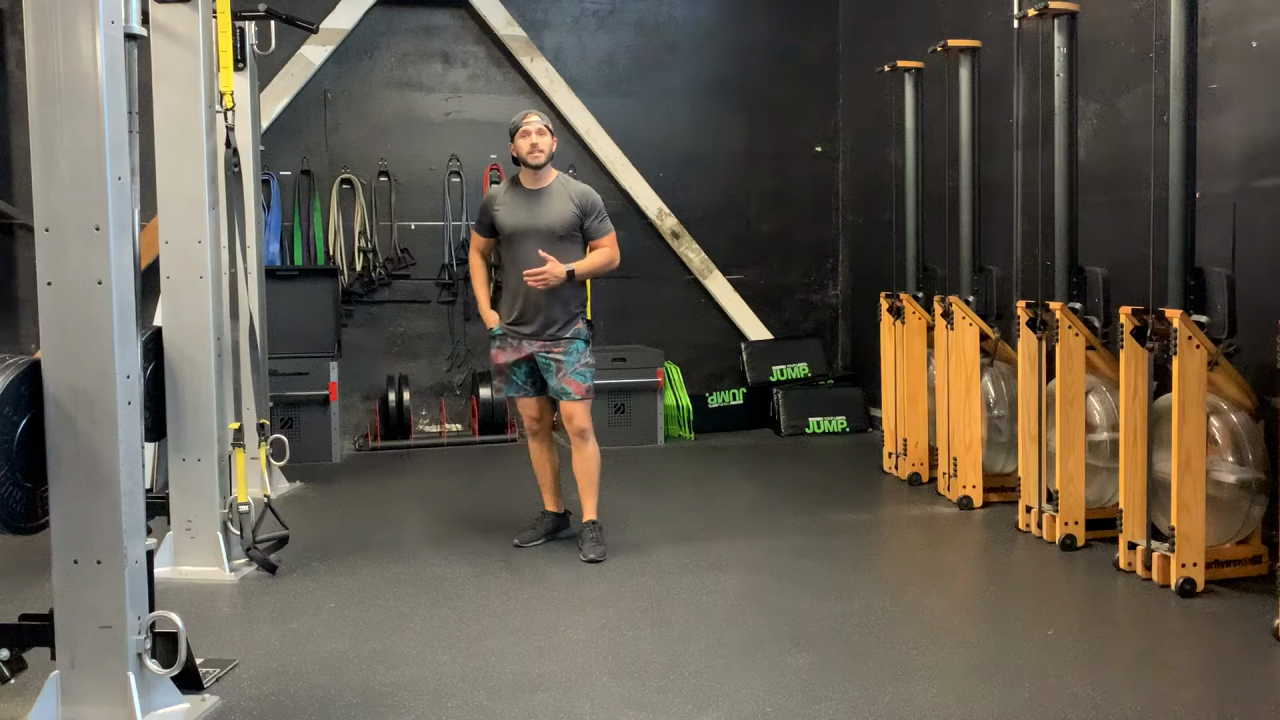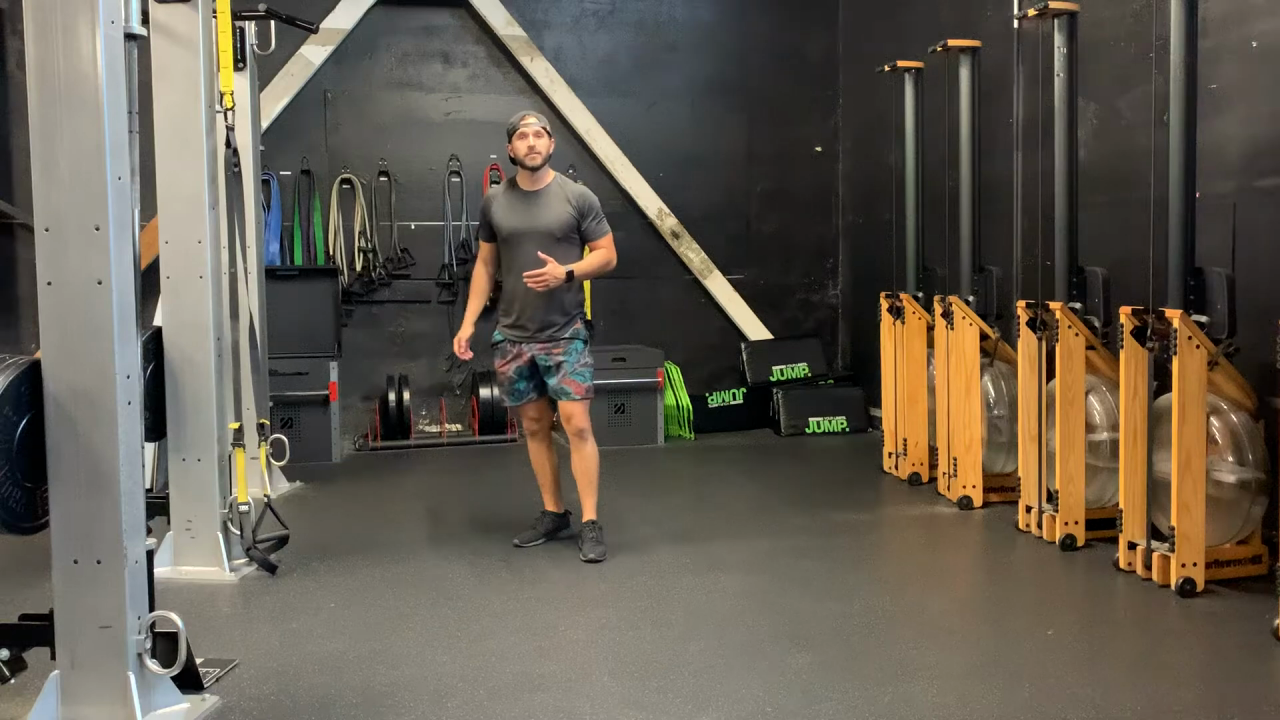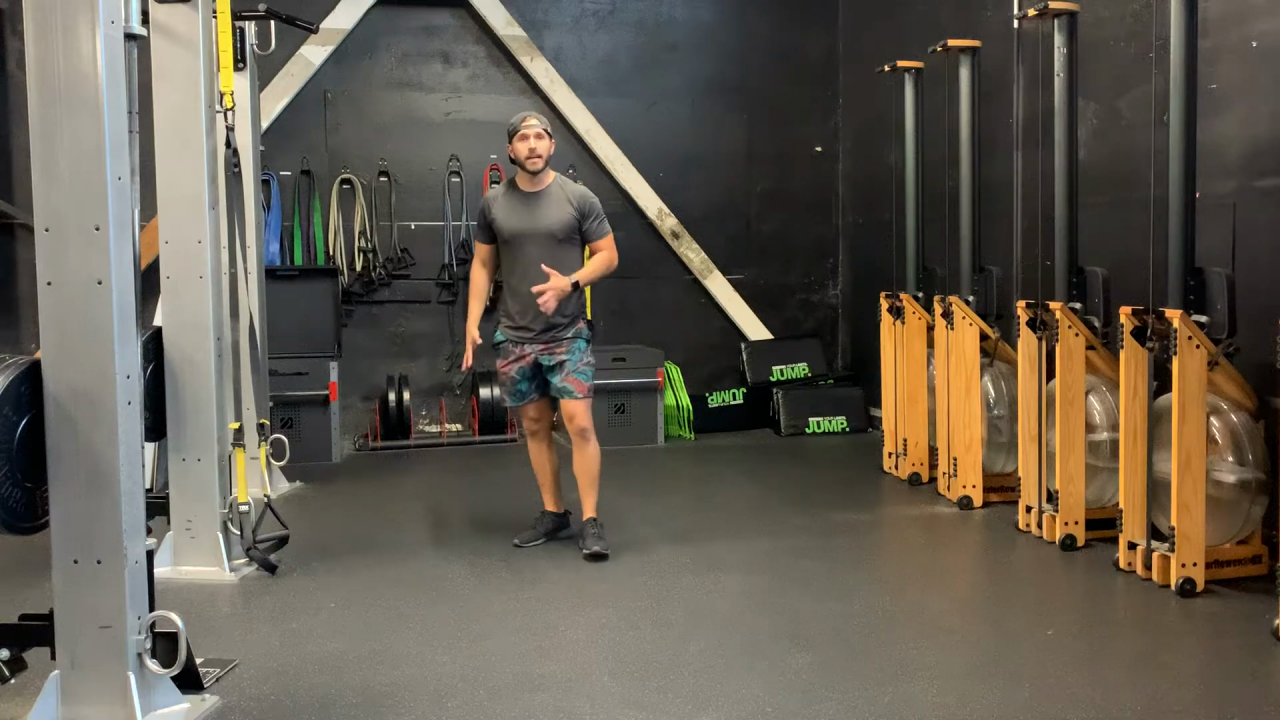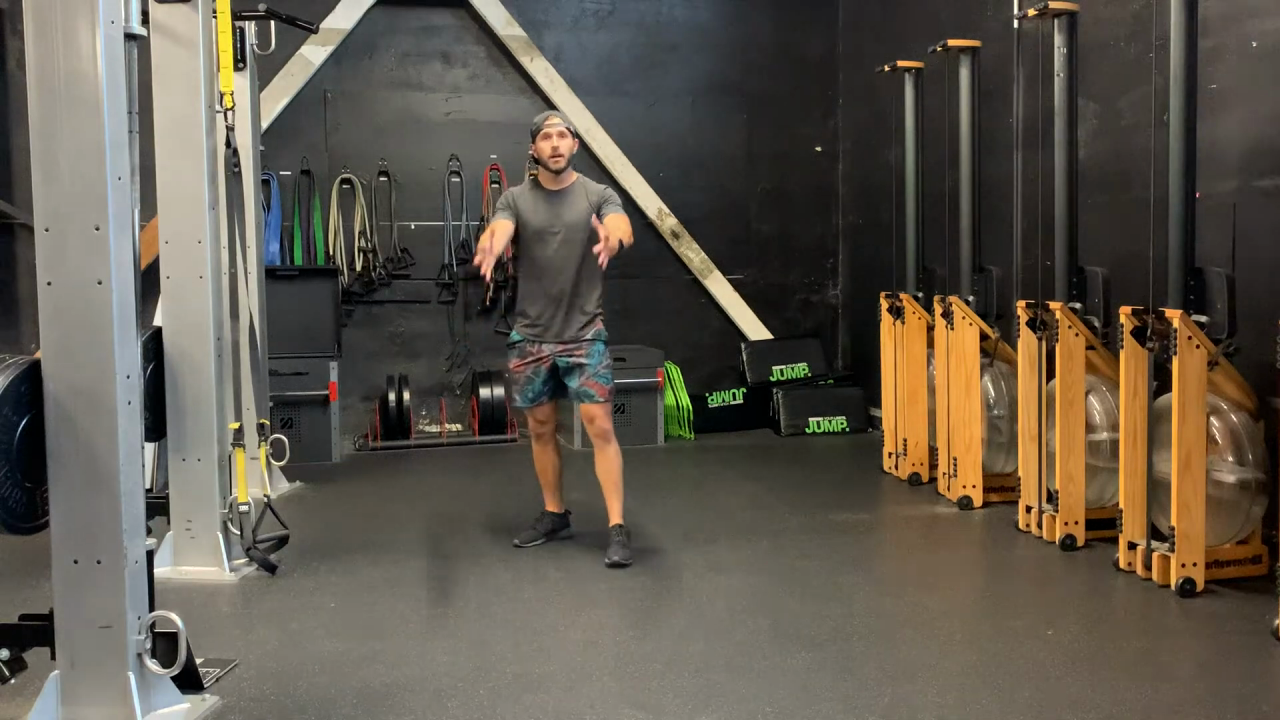
dt=0.4s
person 1, frame 1
left shoulder: (581, 196)
right shoulder: (495, 199)
left elbow: (610, 254)
right elbow: (478, 253)
left wrist: (567, 272)
right wrist: (486, 311)
left hip: (566, 333)
right hip: (514, 335)
left knee: (578, 424)
right knee: (535, 425)
left ankle: (591, 523)
right ankle: (553, 513)
person 1, frame 2
left shoulder: (577, 197)
right shoulder: (494, 201)
left elbow: (607, 255)
right elbow: (485, 264)
left wrist: (567, 273)
right wrist: (467, 323)
left hip: (565, 334)
right hip: (513, 336)
left knee: (577, 424)
right knee: (534, 426)
left ankle: (590, 524)
right ankle: (553, 513)
person 1, frame 3
left shoulder: (579, 198)
right shoulder: (493, 203)
left elbow: (608, 256)
right elbow: (482, 265)
left wrist: (570, 283)
right wrist: (472, 323)
left hip: (567, 334)
right hip: (514, 337)
left knee: (580, 425)
right knee: (535, 427)
left ankle: (590, 522)
right ankle: (553, 513)
person 1, frame 4
left shoulder: (598, 195)
right shoulder: (516, 199)
left elbow: (623, 228)
right elbow: (497, 235)
left wrist: (613, 240)
right wrist: (487, 250)
left hip: (584, 333)
right hip: (530, 336)
left knee: (600, 427)
right knee: (541, 428)
left ankle: (617, 527)
right ankle: (554, 514)
